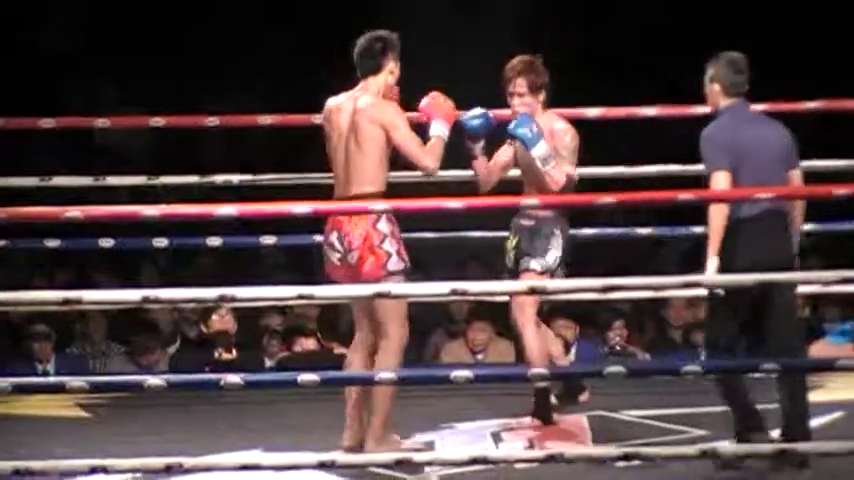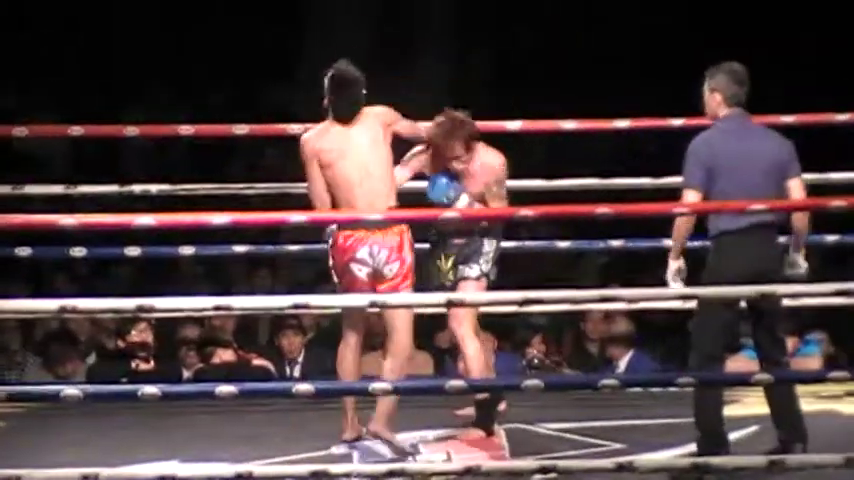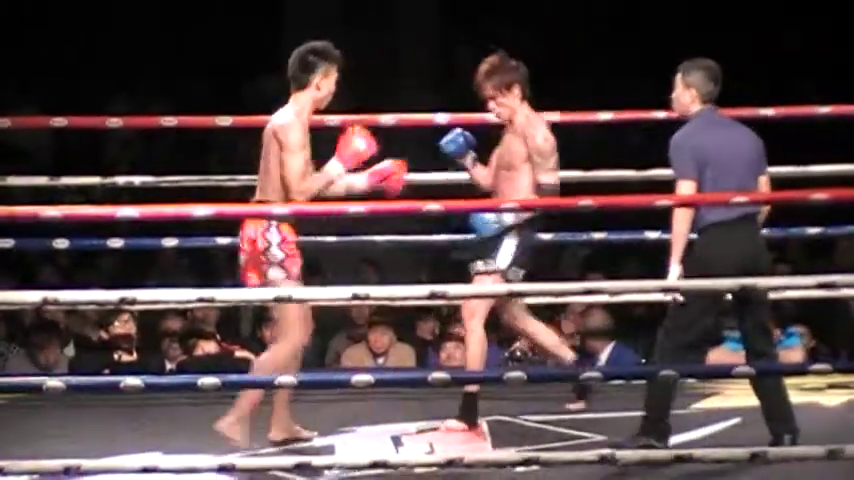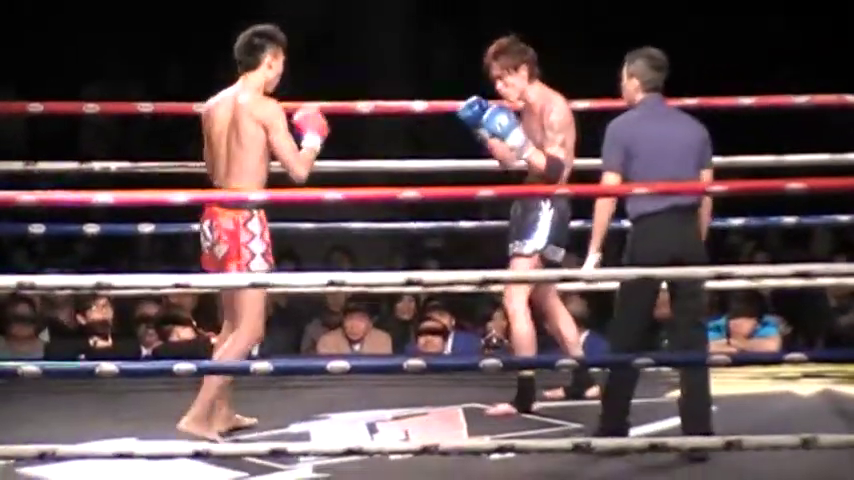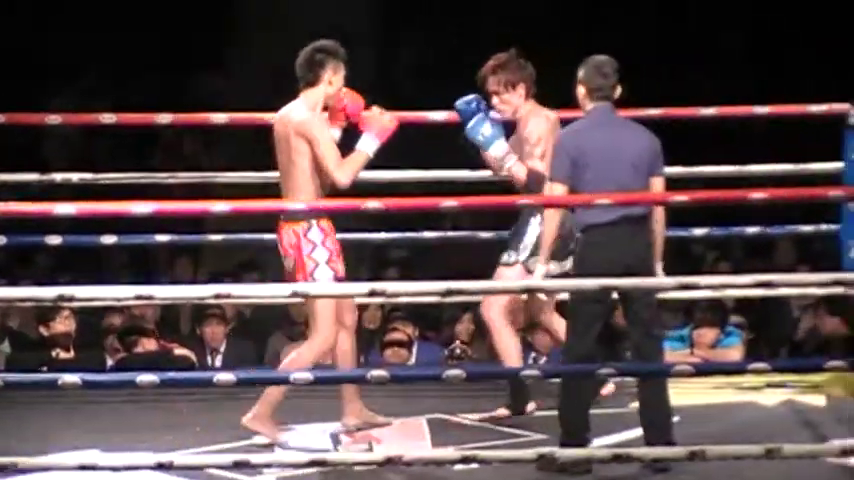
dt=0.7s
person 1, frame 1
left shoulder: (332, 106)
right shoulder: (384, 110)
right elbow: (428, 163)
right wrist: (440, 126)
left hip: (339, 226)
right hip: (372, 225)
left knee: (366, 333)
right knee: (395, 335)
left ankle: (353, 431)
right ankle: (376, 435)
person 1, frame 2
left shoulder: (311, 141)
right shoulder: (379, 118)
left elbow: (322, 204)
right elbow: (418, 132)
left hip: (349, 241)
right hip: (390, 238)
left knee: (353, 333)
right knee: (402, 339)
left ankle: (349, 422)
right ankle: (381, 418)
person 1, frame 3
left shoulder: (289, 120)
right shoulder: (291, 125)
left elbow: (314, 184)
right elbow: (298, 192)
left wrist: (366, 177)
right wrist: (341, 161)
left hip: (274, 233)
right hip: (270, 235)
left knee: (294, 329)
right knee: (293, 338)
left ankle: (281, 424)
right ankle: (235, 419)
person 1, frame 4
left shoulder: (213, 106)
right shoulder: (265, 108)
right elbow: (298, 172)
right wrist: (314, 136)
left hip: (217, 215)
right hip: (245, 219)
left knee: (235, 322)
right knee: (249, 329)
left ankle: (222, 413)
right ankle: (198, 415)
person 1, frame 5
left shoulder: (289, 115)
right shoulder: (309, 119)
right elbow: (341, 178)
left wrist: (338, 126)
right wrist: (372, 138)
left hip: (302, 227)
right hip: (308, 229)
left knee: (344, 318)
right knee: (321, 335)
left ankle: (353, 409)
right ankle: (261, 413)
person 2, frame 1
left shoulder: (717, 133)
right shoulder: (778, 130)
left elbow: (721, 197)
right elbow: (798, 196)
left wrist: (712, 255)
left hip: (742, 241)
right hip: (778, 239)
left knee: (723, 343)
right knee: (787, 345)
left ankle: (750, 434)
right ankle: (797, 437)
person 2, frame 2
left shoulder: (704, 144)
right shoulder: (778, 143)
left elbow: (688, 210)
right elbow: (800, 207)
left wrist: (675, 256)
right wrist: (797, 251)
left hip: (727, 254)
right hip: (767, 250)
left knee: (706, 354)
right knee: (772, 349)
left ankle: (712, 449)
right ankle: (793, 440)
person 2, frame 3
left shoulder: (686, 138)
right shoulder: (748, 137)
left elbow: (684, 203)
right elbow: (763, 201)
left wrist: (675, 262)
left hip: (713, 246)
right hip: (751, 244)
left knee: (676, 342)
right knee: (760, 342)
left ankle: (653, 433)
right ankle: (783, 430)
person 2, frame 4
left shoulder: (623, 127)
right shoulder: (694, 128)
left elbow: (609, 194)
right elbow: (705, 195)
left wrist: (594, 248)
left hip: (648, 235)
right hip: (688, 234)
left knee: (628, 336)
right knee: (692, 336)
left ankle: (613, 430)
right ankle: (698, 432)
person 2, frame 5
left shoulder: (570, 137)
right shoulder: (645, 137)
left elbow: (556, 205)
right elbow: (658, 206)
left wrist: (543, 260)
right wrist: (655, 257)
left hip: (597, 246)
right hip: (637, 244)
left knee: (580, 349)
right knee: (648, 345)
left ankle: (574, 447)
right ankle: (660, 444)
person 3, frame 1
left shoulder: (562, 132)
right shoulder: (517, 133)
left elbow: (564, 188)
right elbow: (485, 182)
left wrist: (537, 147)
right wrist: (476, 145)
left hip: (547, 228)
right hip: (523, 226)
left knee: (522, 314)
right knee: (526, 316)
left ankle: (542, 407)
person 3, frame 2
left shoulder: (494, 163)
right shoulder: (427, 154)
left wrist: (460, 201)
left hip: (477, 243)
right hip: (445, 241)
left knee: (462, 327)
right knee: (460, 327)
left ankle: (485, 418)
right ankle: (492, 395)
person 3, frame 3
left shoulder: (536, 131)
right shoulder: (510, 130)
left elbow: (549, 194)
right elbow: (490, 181)
left wrist: (505, 218)
right wrist: (466, 157)
left hip: (513, 233)
right hip: (503, 233)
left knee: (472, 314)
right knee: (516, 317)
left ankle: (468, 412)
person 3, frame 4
left shoulder: (553, 108)
right shoulder: (528, 109)
left elbow: (556, 171)
right elbow: (508, 159)
left wrist: (517, 139)
right wrist: (484, 129)
left hip: (547, 209)
right hip: (531, 206)
left knee: (514, 299)
right knee: (545, 297)
left ankle: (524, 394)
right ankle: (583, 380)
person 3, frame 5
left shoulder: (534, 124)
right shoulder: (537, 119)
left elbow: (535, 183)
right elbow: (502, 164)
left wrist: (496, 146)
right wrist: (479, 125)
left hip: (538, 224)
right hip: (547, 225)
left knee: (493, 309)
right knee: (545, 312)
left ankle: (518, 396)
